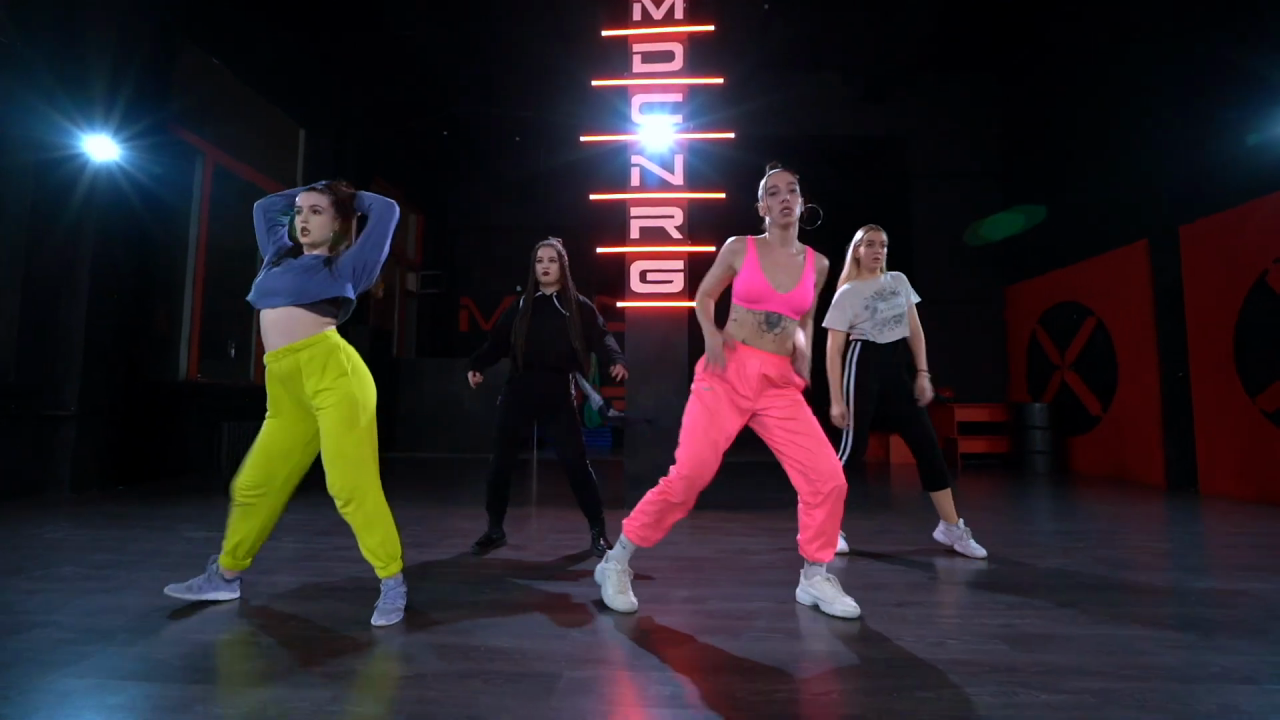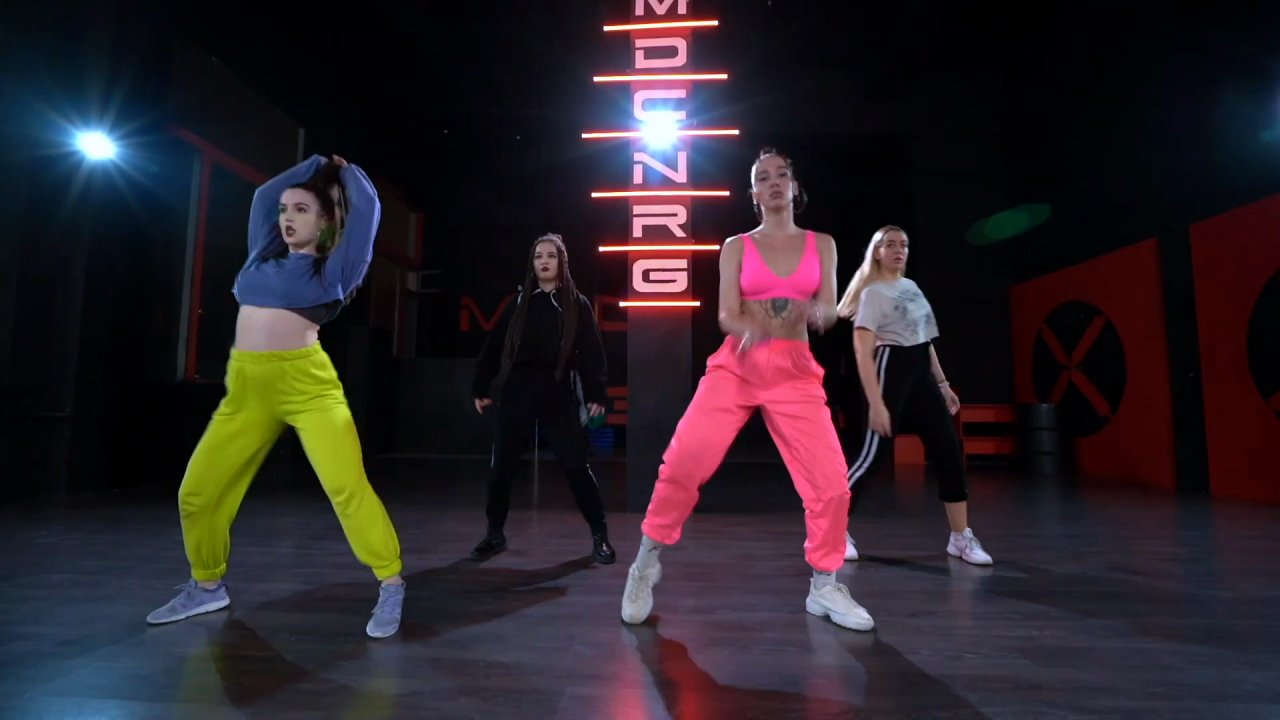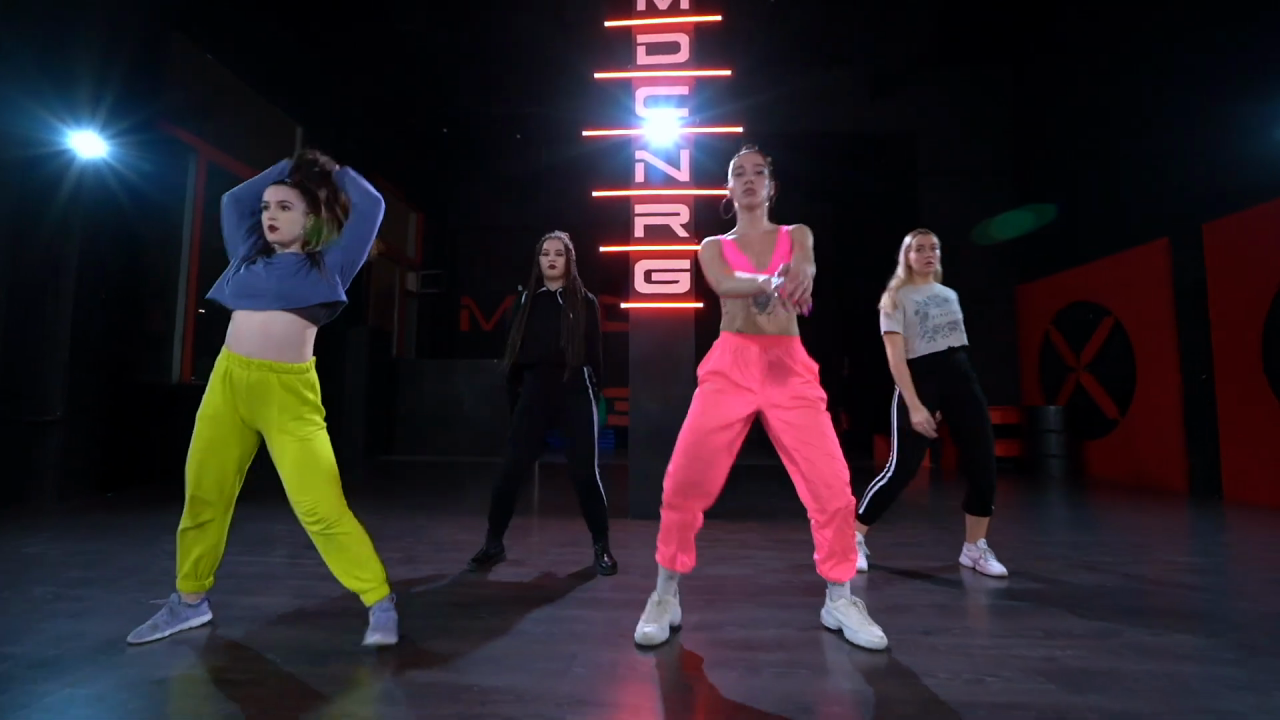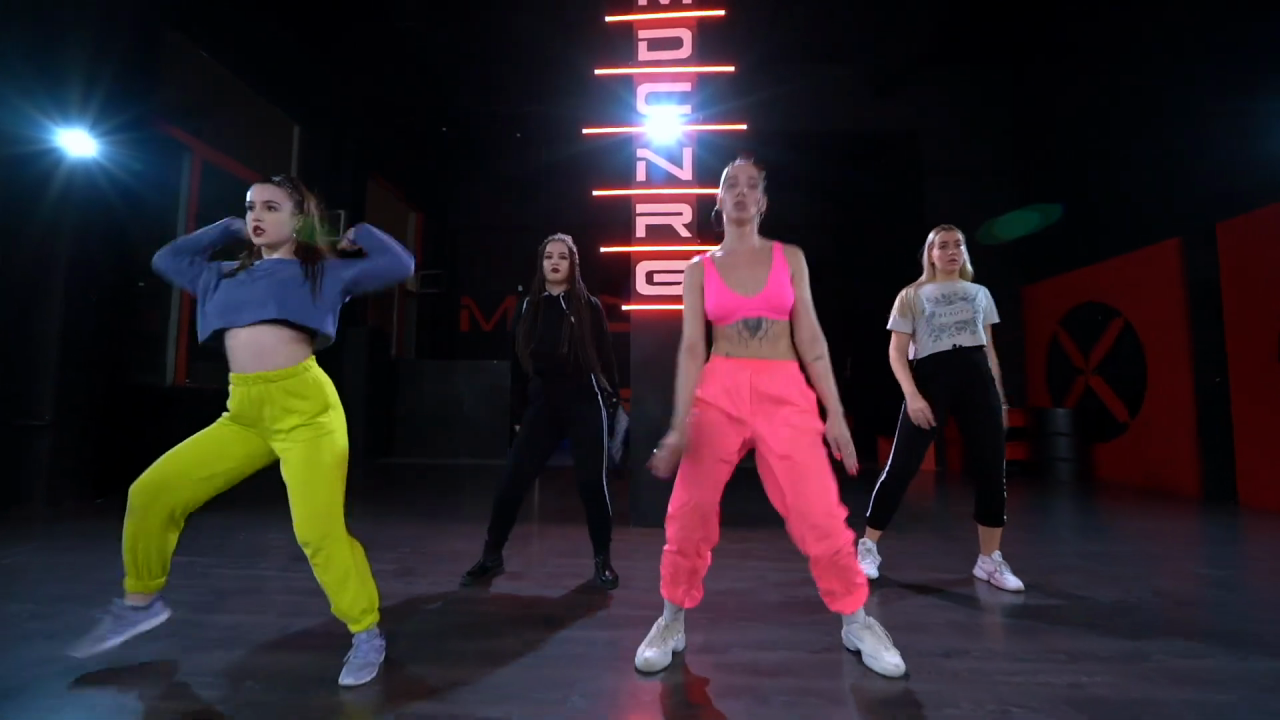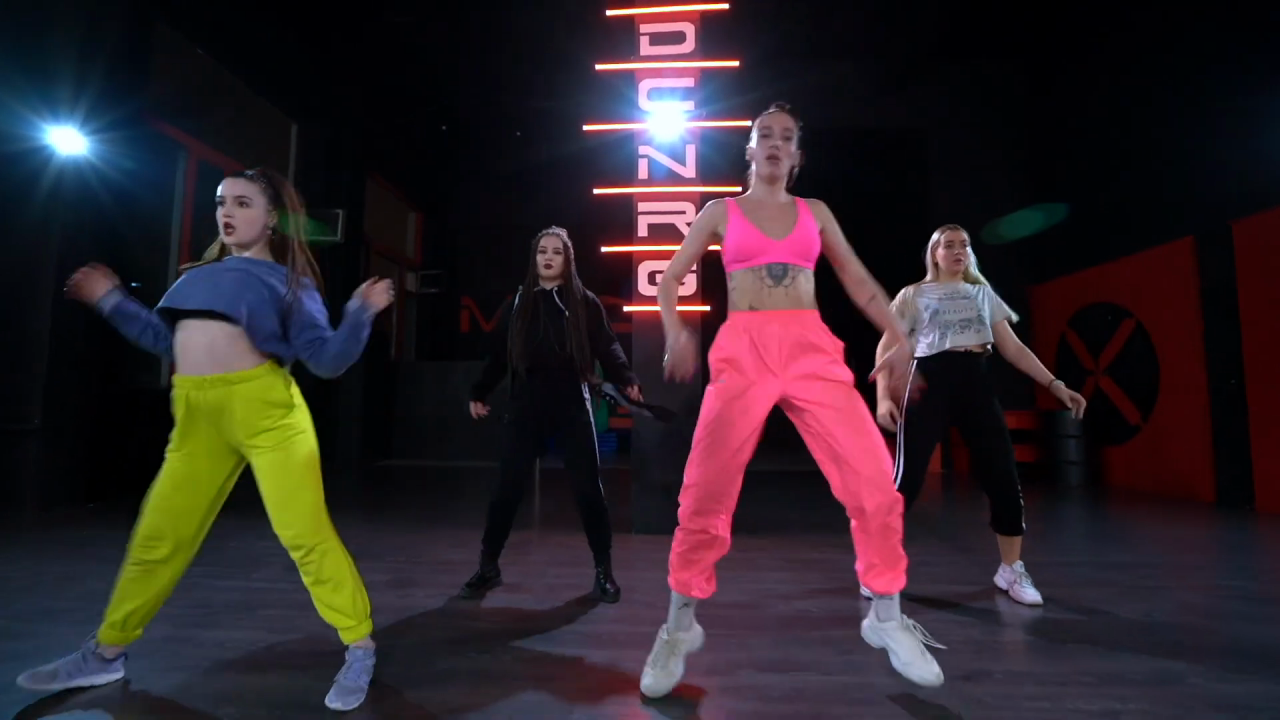
dt=0.2s
person 1, frame 1
left shoulder: (816, 264)
right shoulder: (739, 249)
right elbow: (703, 300)
left wrist: (803, 347)
right wrist: (711, 337)
left hip: (778, 385)
right hip: (725, 375)
left knee: (827, 478)
right knee: (690, 473)
left ankle: (815, 578)
right ankle: (617, 562)
person 1, frame 2
left shoulder: (822, 244)
right shoulder: (737, 246)
left elbow: (829, 308)
right elbow: (727, 310)
left wrist: (818, 311)
right wrist: (744, 332)
left hip: (795, 375)
right hip: (736, 367)
left knee: (830, 483)
right knee: (684, 462)
left ankle: (825, 588)
right ankle: (646, 564)
person 1, frame 3
left shoulder: (798, 235)
right shoulder: (713, 247)
left elbow: (804, 275)
right elbow: (729, 286)
left wrist: (798, 275)
right wrist: (771, 280)
left hip: (791, 371)
right hip: (729, 369)
left knee: (831, 487)
right knee: (685, 480)
left ankle: (839, 600)
right ankle: (666, 595)
person 1, frame 4
left shoulder: (790, 258)
right shoulder: (700, 269)
left elbow: (810, 339)
right elbow: (691, 346)
left wrist: (836, 416)
right wrist: (680, 424)
left hip: (785, 398)
right hip: (717, 397)
left knee: (819, 525)
right knee: (689, 520)
left ankle: (856, 621)
right ankle: (673, 621)
person 1, frame 5
left shoulder: (816, 213)
right shoulder: (720, 212)
left elbow: (859, 282)
right elbow: (670, 279)
left wrist: (899, 338)
right wrist: (674, 327)
left hip: (812, 352)
right hip: (742, 353)
left knee: (873, 478)
right knee: (706, 489)
person 2, frame 1
left shoulder: (348, 265)
right shoulder: (280, 257)
left elbow: (387, 211)
right elbow: (264, 208)
left wrist: (352, 199)
right wrist: (300, 201)
left hip: (333, 373)
right hip: (287, 392)
left knee: (351, 486)
right knee: (253, 486)
left ankle: (393, 582)
right ankle: (225, 575)
person 2, frame 2
left shoulder: (336, 265)
right shoulder: (266, 253)
left elbow: (366, 206)
right elbow: (263, 196)
left wrist: (344, 170)
right wrist: (316, 165)
left hip: (308, 386)
right hip: (247, 390)
left knee: (346, 484)
right knee: (198, 493)
left ankle: (390, 587)
right ankle: (208, 586)
person 2, frame 3
left shoulder: (328, 266)
right shoulder: (248, 256)
left elbow: (370, 207)
right elbow: (234, 201)
left wrist: (334, 172)
right wrist: (291, 167)
left hip: (292, 399)
right hip: (228, 387)
left knee: (322, 509)
right knee: (204, 503)
left ankle: (380, 605)
right ankle: (190, 600)
person 2, frame 4
left shoulder: (322, 274)
right shoulder: (227, 277)
left elbow: (399, 265)
right elbow: (168, 259)
left wrist: (359, 234)
right wrist: (230, 227)
left hip: (303, 410)
right hip: (243, 413)
left knee: (318, 530)
right knee: (150, 496)
left ankle: (366, 634)
right ankle: (140, 604)
person 2, frame 5
left shoulder: (291, 284)
right shoulder: (202, 274)
left elbow: (328, 361)
right elbow: (166, 339)
left wrist: (362, 311)
right wrist: (110, 301)
left hip: (268, 410)
right hip: (201, 420)
left knee: (304, 531)
right knee: (156, 539)
left ankle: (358, 650)
person 3, frame 1
left shoulder: (899, 281)
right shoulder: (847, 294)
left elbow: (915, 330)
right elbow: (833, 349)
left wrist: (923, 374)
right wrist: (837, 399)
left hip: (899, 367)
right hip: (864, 366)
left knee: (927, 444)
right knee: (853, 448)
left ankle: (952, 527)
person 3, frame 2
left shoulder: (910, 286)
right shoulder: (871, 294)
right elbow: (863, 351)
left wrist: (942, 383)
right wrist: (876, 403)
left hip: (921, 372)
right hip: (891, 369)
left knee: (949, 451)
right knee: (873, 454)
left ankle: (961, 537)
person 3, frame 3
left shoulder: (949, 295)
right shoulder: (897, 298)
right elbow: (895, 356)
left wrist: (947, 403)
right wrist: (914, 405)
left hip: (961, 376)
right hip: (920, 379)
left knee: (983, 464)
right knee: (902, 467)
left ankle: (975, 548)
right ankle: (855, 539)
person 3, frame 4
left shoulder: (980, 294)
right shoulder: (911, 297)
left elbow: (989, 349)
right elbow: (897, 352)
left wrist: (1000, 401)
right wrist: (912, 396)
left hip: (975, 376)
right hip: (929, 377)
left knee: (991, 471)
right knee: (900, 468)
left ankle: (990, 560)
right ankle: (867, 549)
person 3, frame 5
left shoulder: (984, 294)
right shoulder: (914, 295)
left elbow: (1012, 347)
right elbow: (887, 347)
left wrist: (1056, 385)
right wrist: (884, 396)
left hip: (976, 382)
right hip: (929, 380)
left knee: (1003, 480)
right knee: (908, 478)
left ankle: (1011, 570)
person 4, frame 1
left shoulder: (578, 306)
right shoulder: (522, 305)
left elbow: (600, 337)
right elbow: (497, 340)
left wrist: (615, 359)
right wrist: (477, 364)
left hip: (558, 393)
right hip: (519, 391)
left knee: (575, 463)
right knee: (502, 460)
left ankle: (597, 531)
right ankle: (495, 529)
person 4, frame 2
left shoulder: (577, 305)
right shoulder: (521, 304)
left elbow: (591, 350)
right elbow: (495, 345)
left wrist: (597, 393)
right wrist: (481, 386)
left hip: (561, 396)
right hip: (518, 392)
left knee: (576, 467)
right knee: (502, 466)
left ankle: (600, 537)
right ankle: (495, 534)
person 4, frame 3
left shoulder: (583, 302)
right shoulder: (527, 302)
left elbow: (593, 354)
right elbow: (514, 353)
left wrist: (593, 397)
right wrist: (517, 397)
left hip: (575, 395)
right hip: (535, 394)
left knee: (584, 472)
right knee: (511, 471)
left ankle: (601, 547)
right ankle: (494, 544)
person 4, frame 4
left shoulder: (588, 307)
right shoulder: (528, 308)
left elbow: (604, 357)
right elbow: (519, 364)
left wrist: (612, 401)
right wrist: (520, 413)
left hip: (584, 403)
right hip: (542, 405)
left knee: (592, 483)
right knee: (513, 481)
left ankle: (602, 560)
right ankle: (492, 556)
person 4, frame 5
left shoulder: (583, 302)
right shoulder: (519, 302)
left elbow: (607, 346)
right elbow: (500, 355)
left wrist: (626, 379)
right wrist: (479, 392)
left hip: (571, 402)
right hip: (528, 403)
left knee: (587, 487)
right knee: (507, 486)
left ankle: (603, 570)
right ankle: (489, 566)
